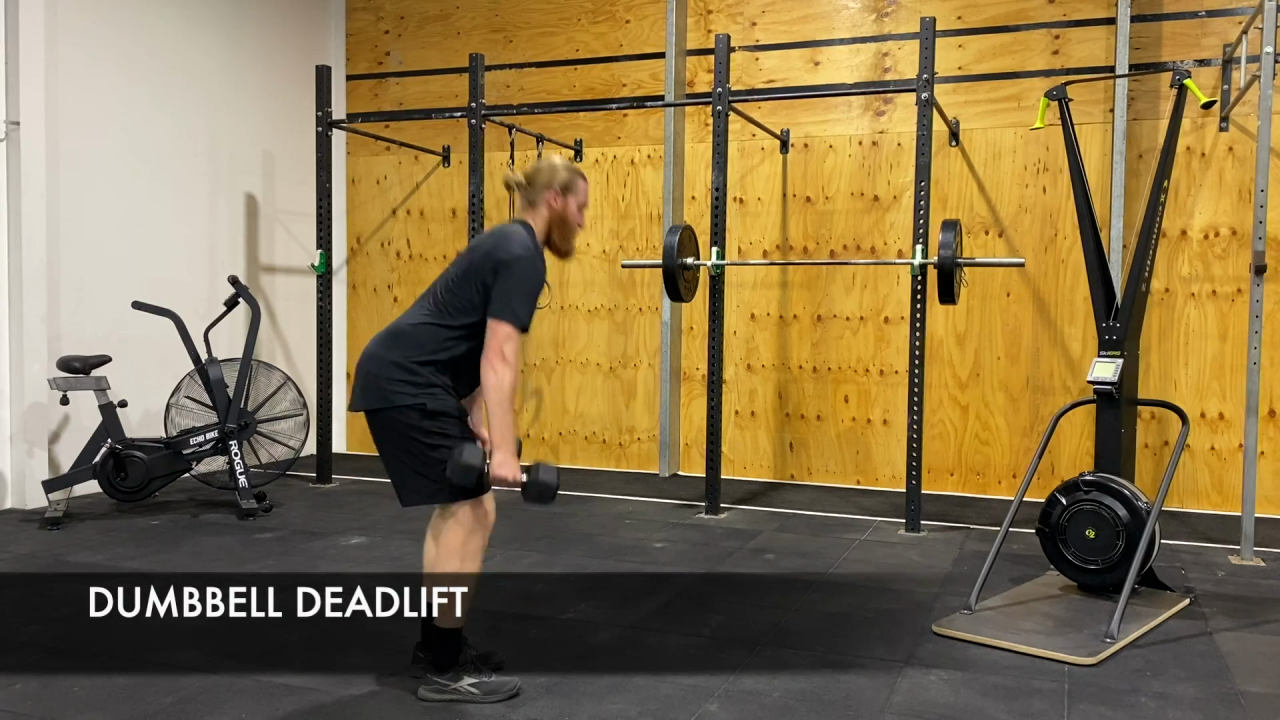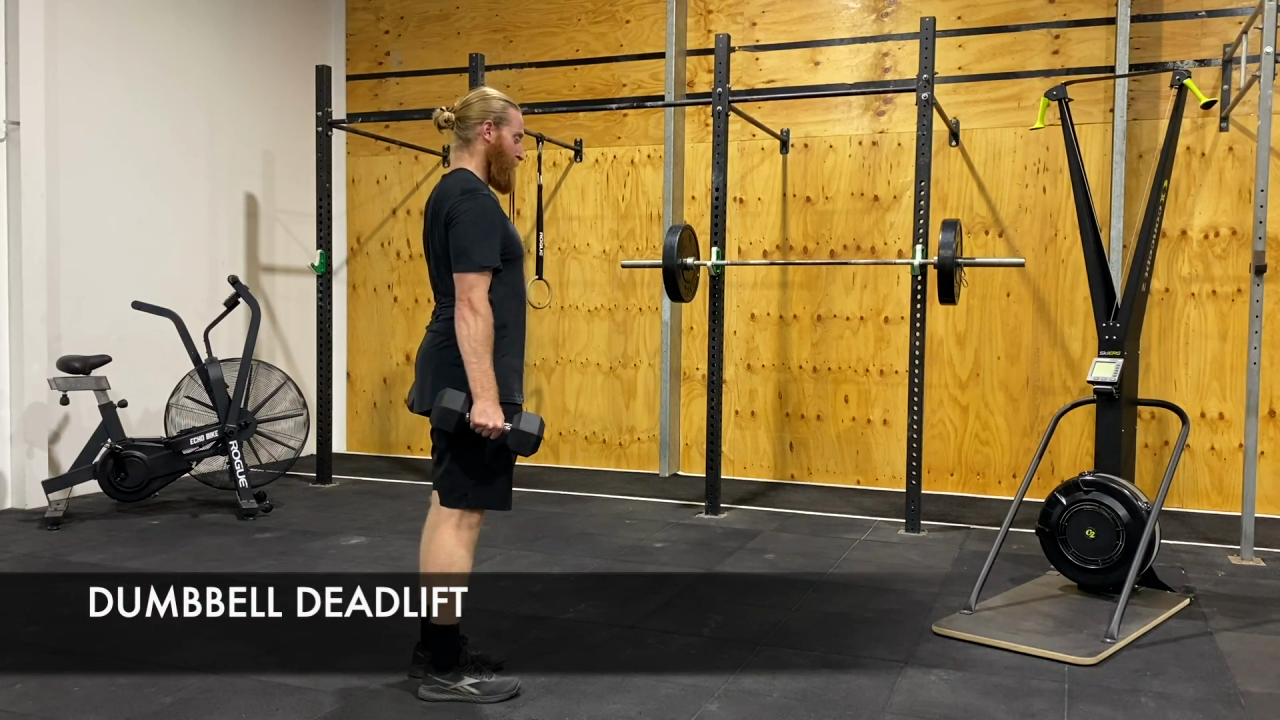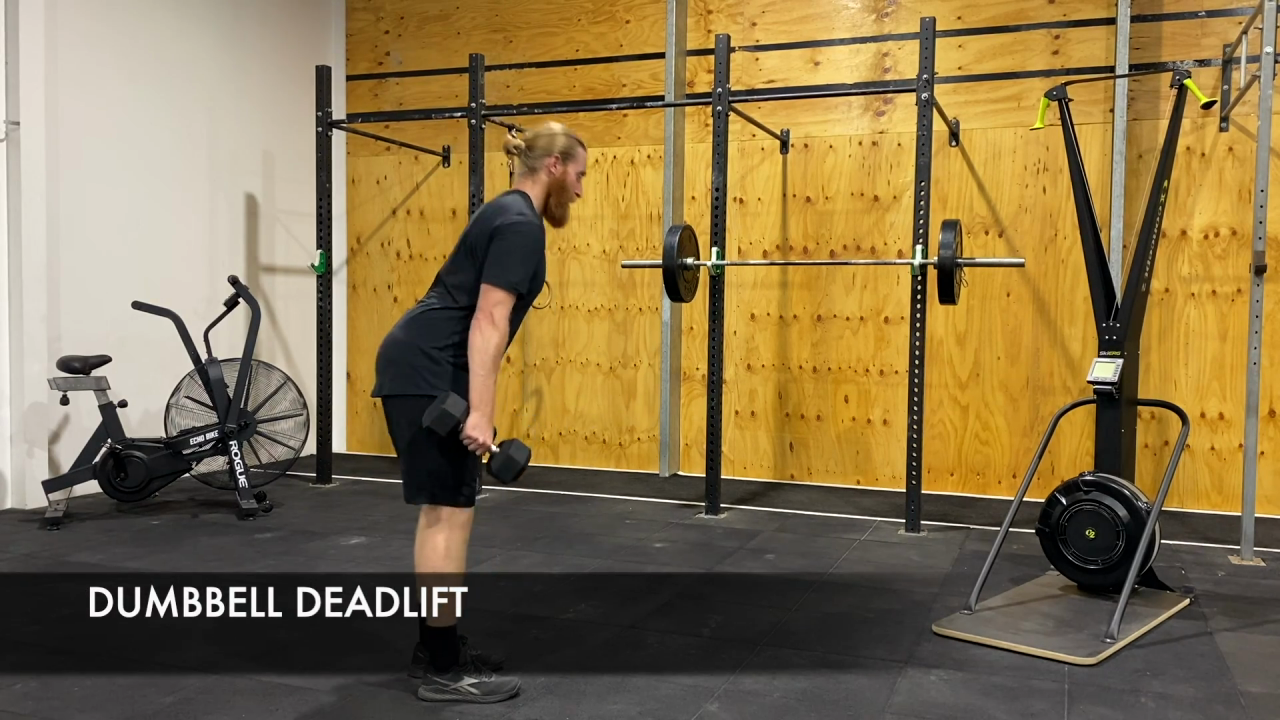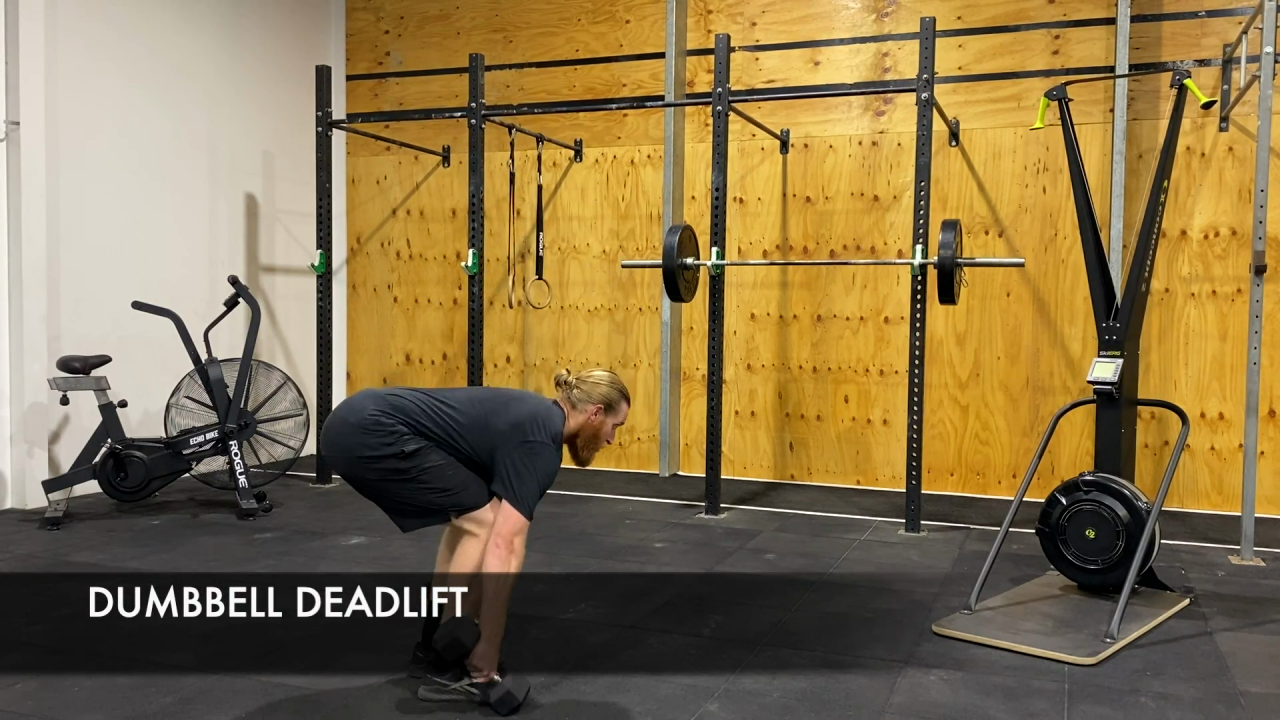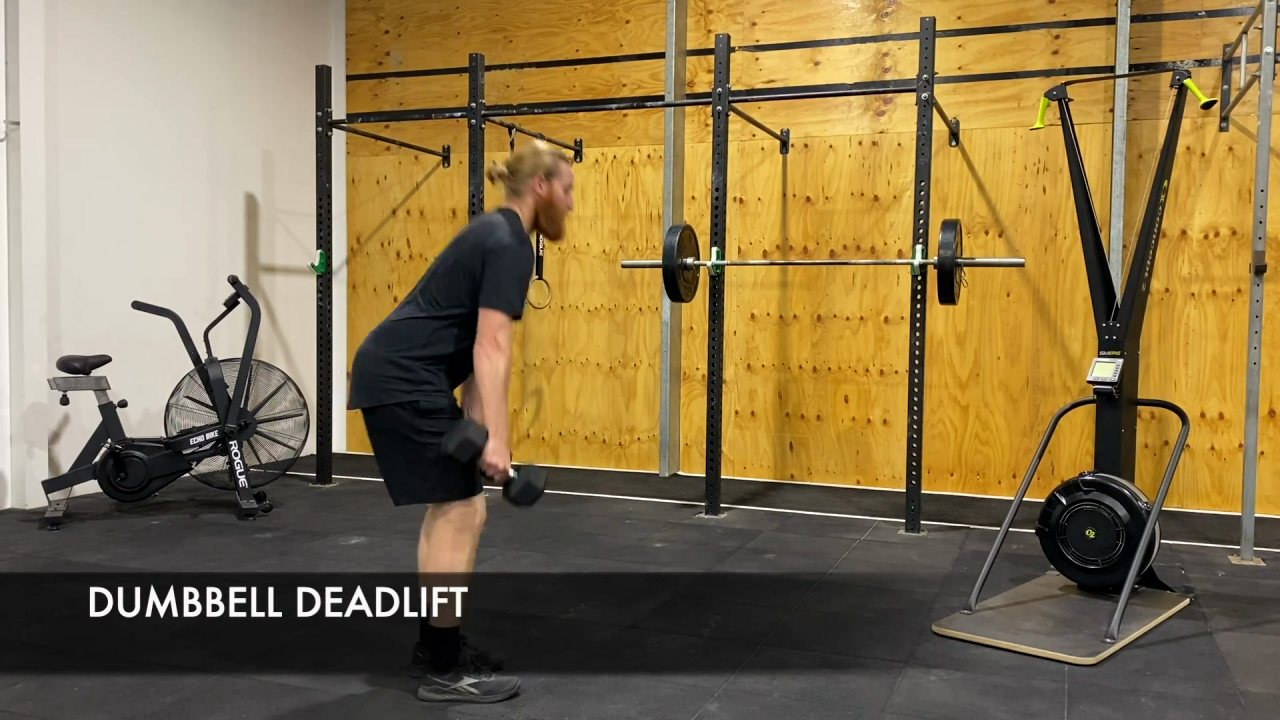
dt=1s
person 1, frame 1
left shoulder: (505, 246)
right shoulder: (522, 257)
left elbow: (482, 349)
right elbow: (500, 358)
left wrist: (472, 424)
right wrist: (504, 452)
left hip: (399, 375)
right hip: (409, 384)
left knee: (454, 511)
right knee: (467, 511)
left ankle: (438, 644)
right ankle: (445, 666)
person 1, frame 2
left shoulder: (452, 194)
right shoulder: (474, 200)
right elbow: (472, 305)
right wrist: (487, 396)
left hip: (455, 376)
right hip: (471, 380)
left knee: (448, 507)
right knee: (462, 513)
left ankle: (437, 647)
right ankle: (445, 666)
person 1, frame 3
left shoulder: (507, 214)
right shoulder: (522, 225)
right elbow: (489, 322)
left wrist: (470, 405)
right wrist: (480, 414)
left hip: (415, 364)
right hip: (425, 372)
left knee: (441, 508)
right knee: (450, 511)
left ankle: (437, 646)
right ankle: (443, 667)
person 1, frame 4
left shoulder: (536, 416)
right shoulder: (539, 443)
right elbow: (505, 545)
right wrist: (488, 648)
left hip: (355, 424)
right hip: (369, 434)
left knee: (471, 515)
right knee: (483, 523)
left ankle: (435, 646)
right ankle: (447, 666)
person 1, frame 5
left shoulder: (493, 236)
right shoulder: (510, 243)
left elbow: (477, 339)
right elbow: (493, 347)
left wrist: (475, 425)
right wrist: (497, 441)
left hip: (399, 371)
right hip: (405, 379)
left knee: (450, 508)
right knee: (457, 512)
left ankle: (437, 645)
right ankle: (442, 666)
